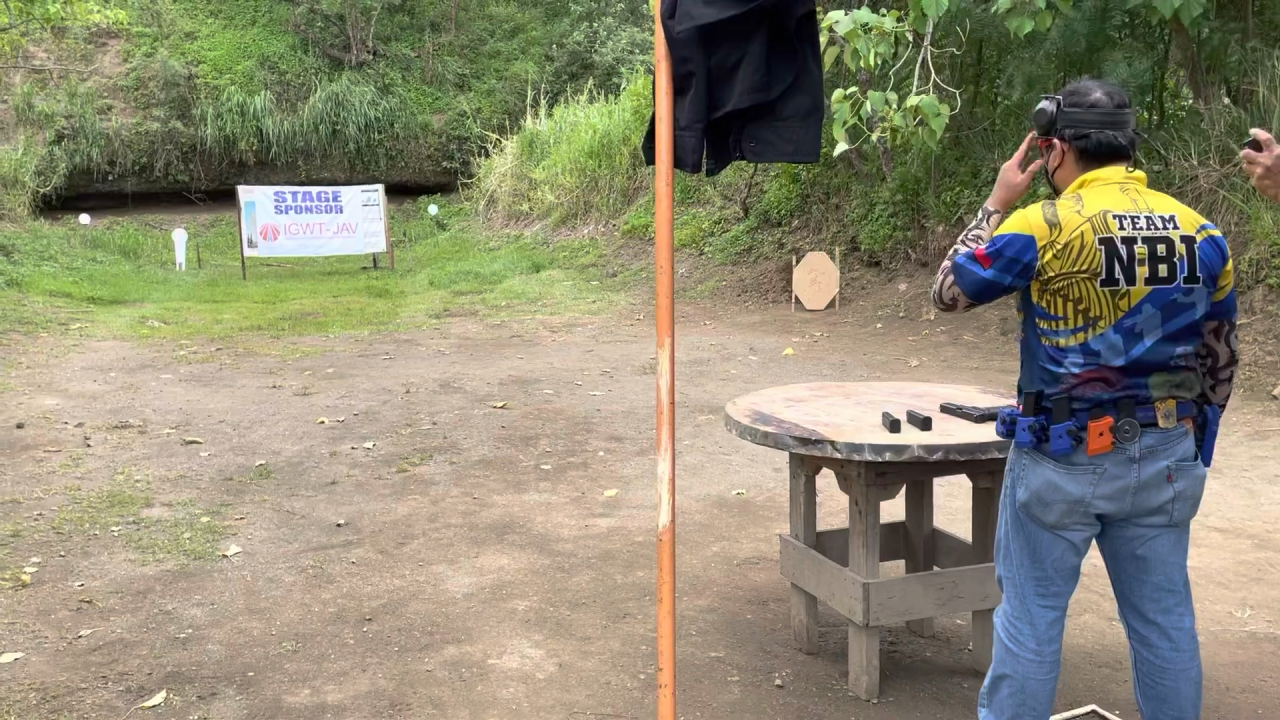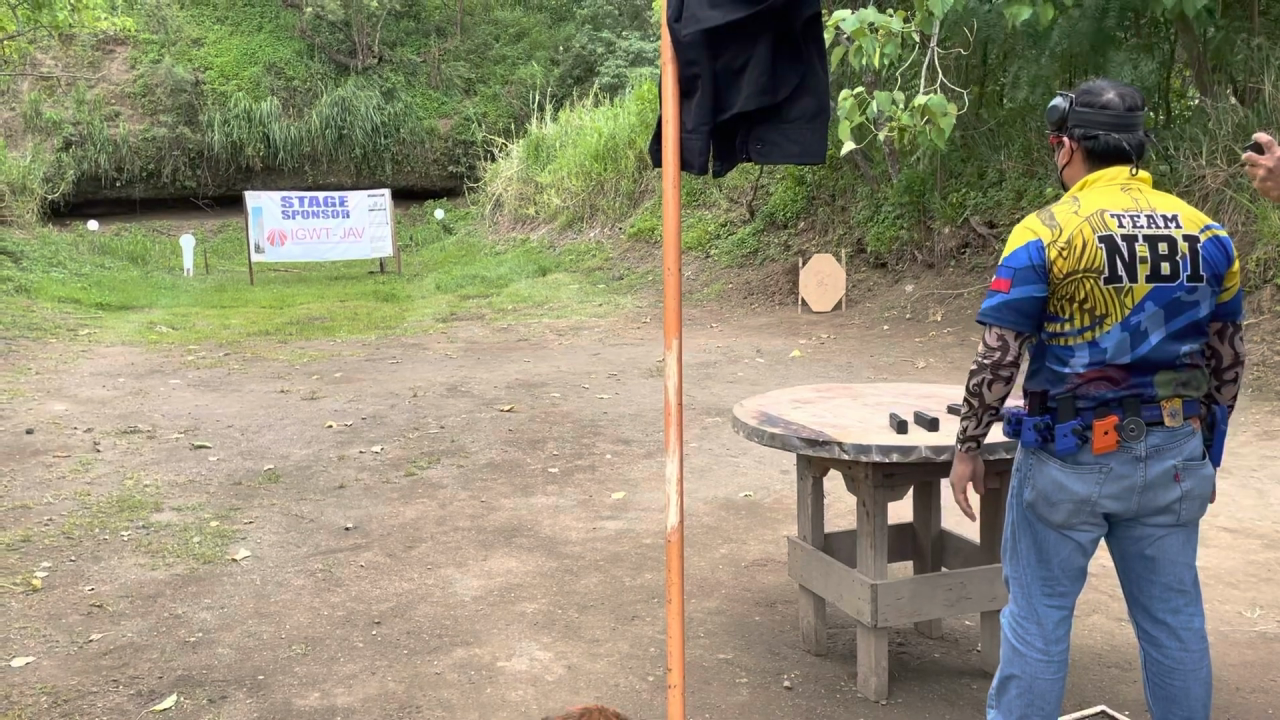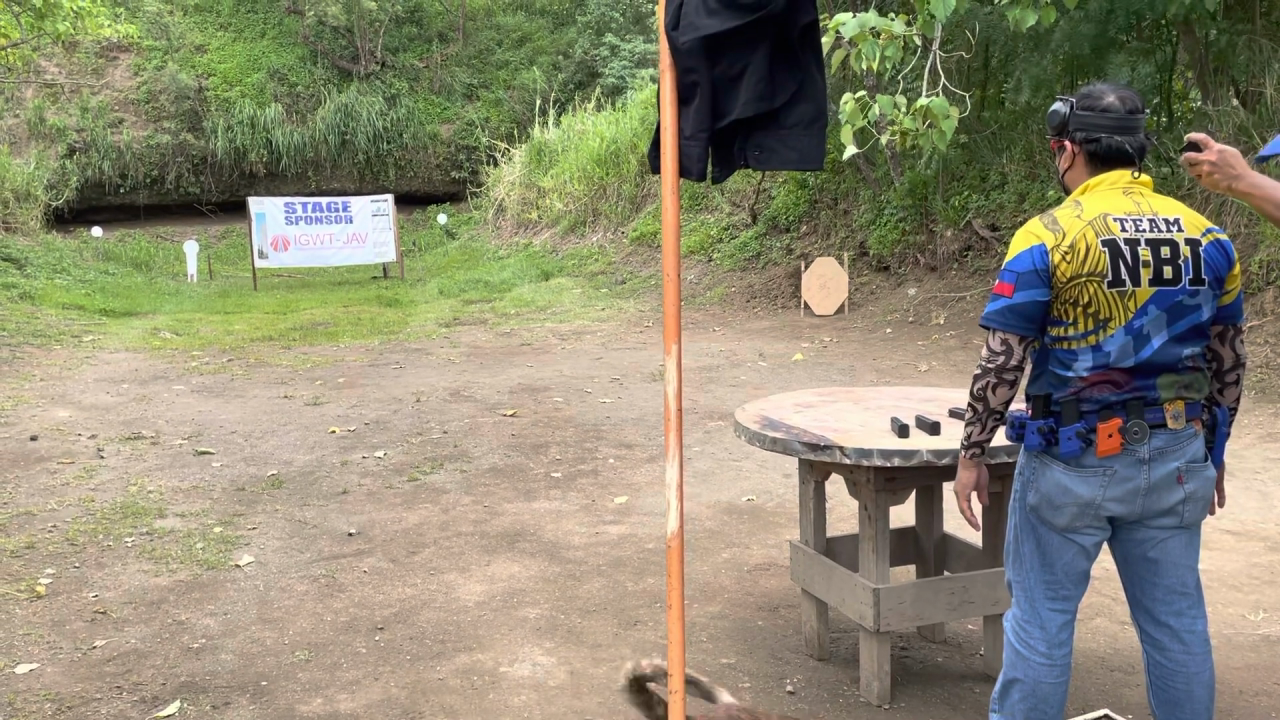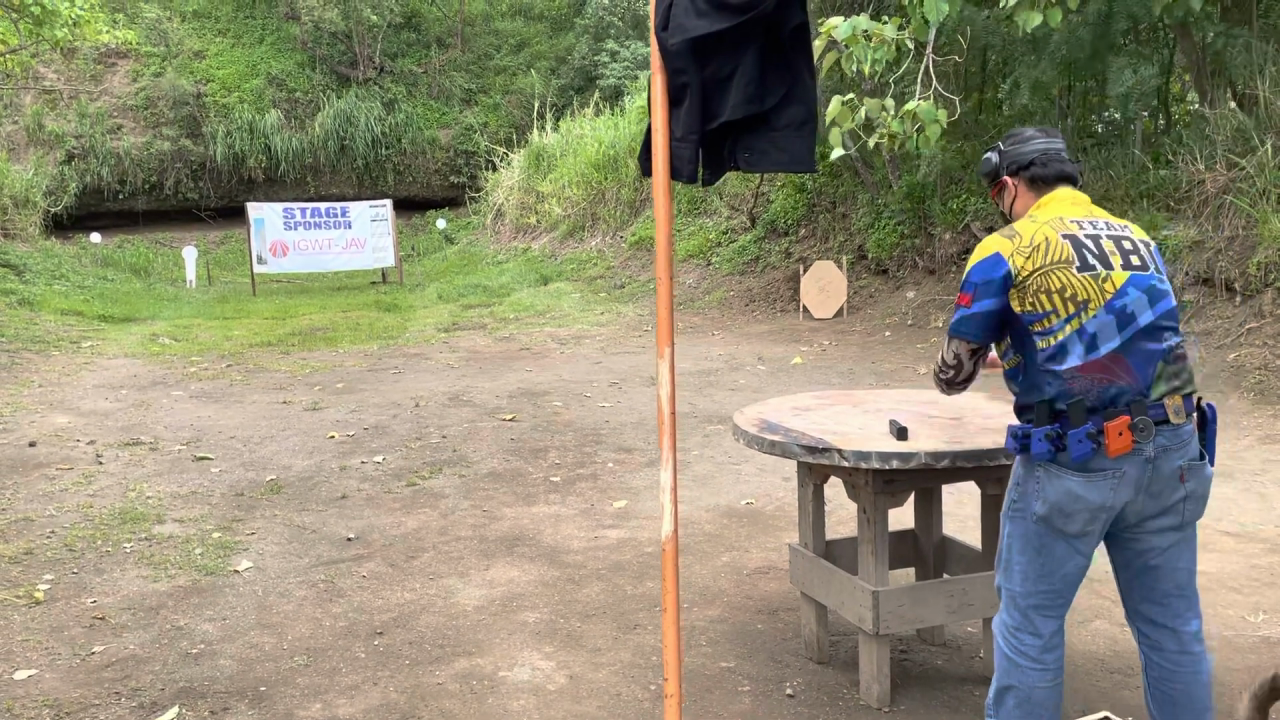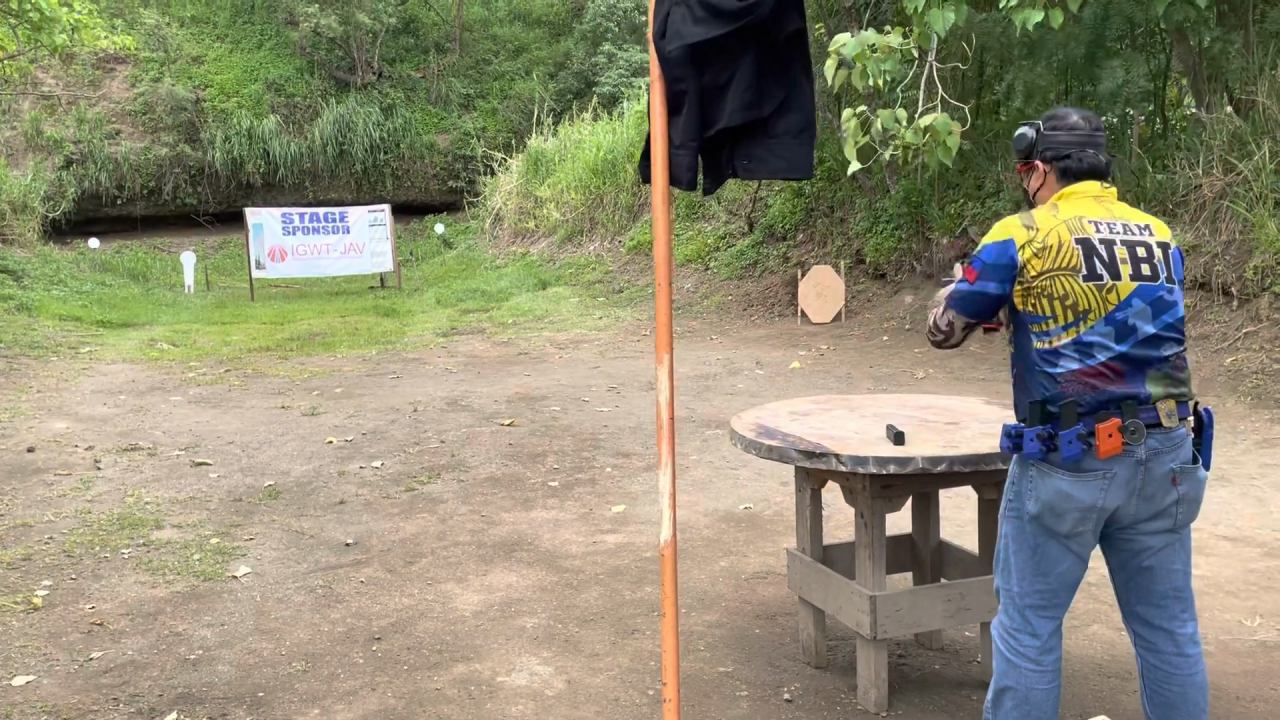
dt=1s
person 1, frame 1
left shoulder: (1041, 226)
right shoulder: (1201, 231)
left elbow: (948, 292)
right elbow: (1220, 357)
left wrist: (997, 204)
right wrist: (1194, 440)
left hip: (1064, 457)
right hip: (1164, 455)
left knee: (1032, 614)
right knee: (1165, 616)
person 1, frame 2
left shoulder: (1046, 233)
right shoulder: (1206, 233)
left elbow: (998, 358)
right elbow: (1227, 358)
left wrist: (967, 446)
right wrist: (1206, 441)
left hip: (1070, 457)
right hip: (1172, 455)
left knee: (1039, 614)
right knee: (1173, 615)
person 1, frame 3
left shoulder: (1048, 237)
right shoulder: (1206, 236)
left elbow: (1002, 362)
right elbow: (1227, 360)
left wrist: (971, 453)
right wrist: (1212, 451)
left hip: (1074, 459)
right hip: (1174, 458)
left knee: (1042, 616)
right knee: (1176, 618)
person 1, frame 4
left shoulder: (1005, 250)
right shoulder: (1136, 239)
left elbow: (956, 368)
left wrist: (952, 372)
left hip: (1074, 463)
right hip: (1171, 451)
left knee: (1030, 618)
right knee: (1172, 621)
person 1, frame 5
left shoulder: (1020, 237)
right shoulder: (1158, 233)
left elbow: (942, 329)
left wrist: (961, 288)
left hip: (1069, 462)
right hip: (1163, 453)
left knee: (1028, 622)
right knee: (1167, 624)
